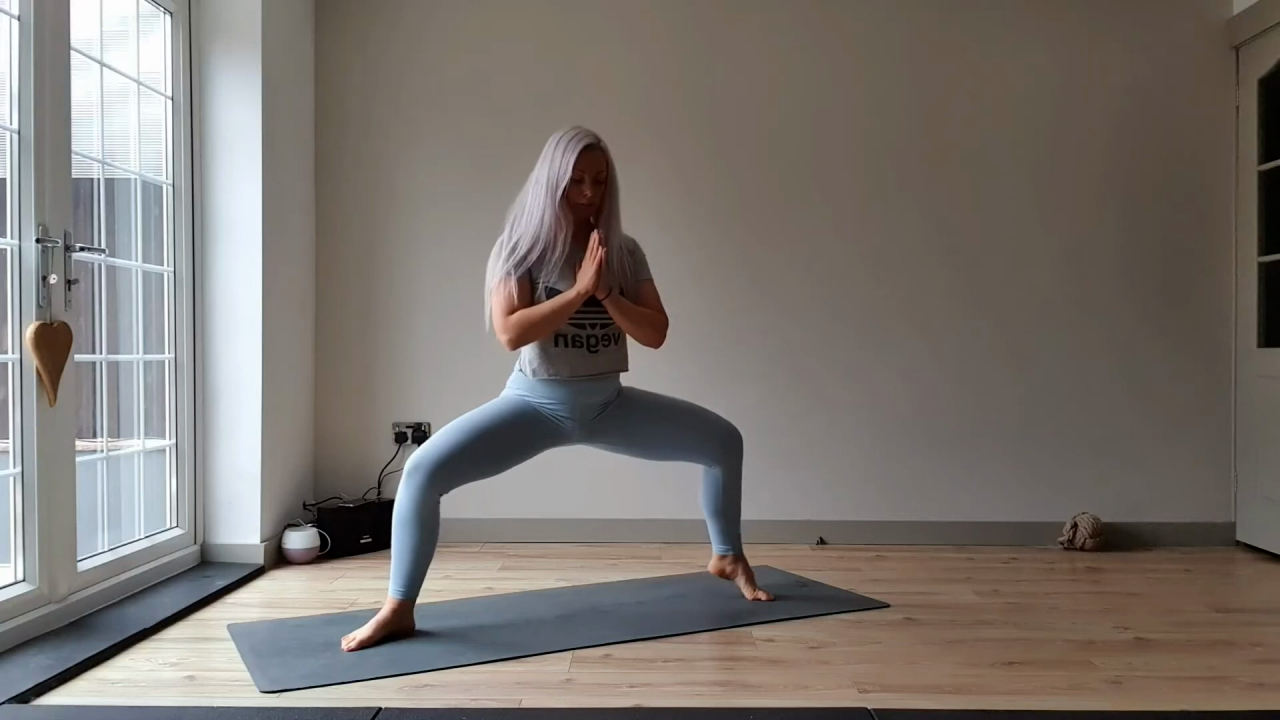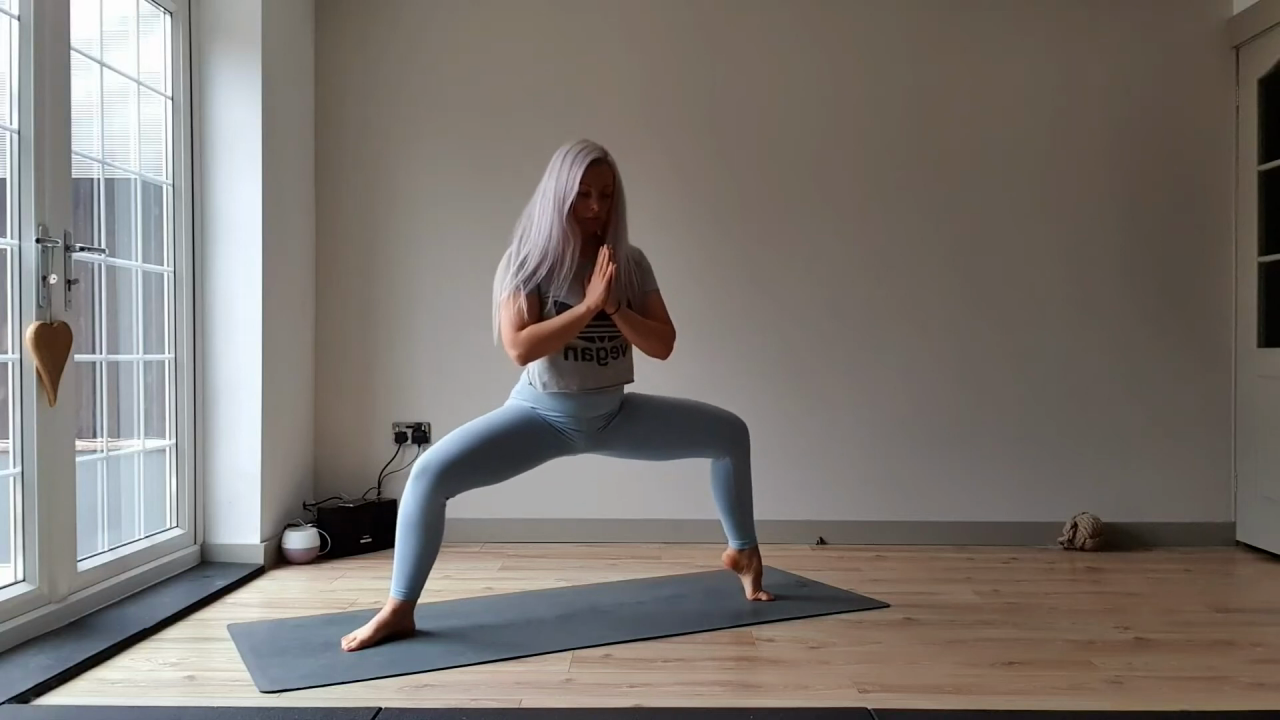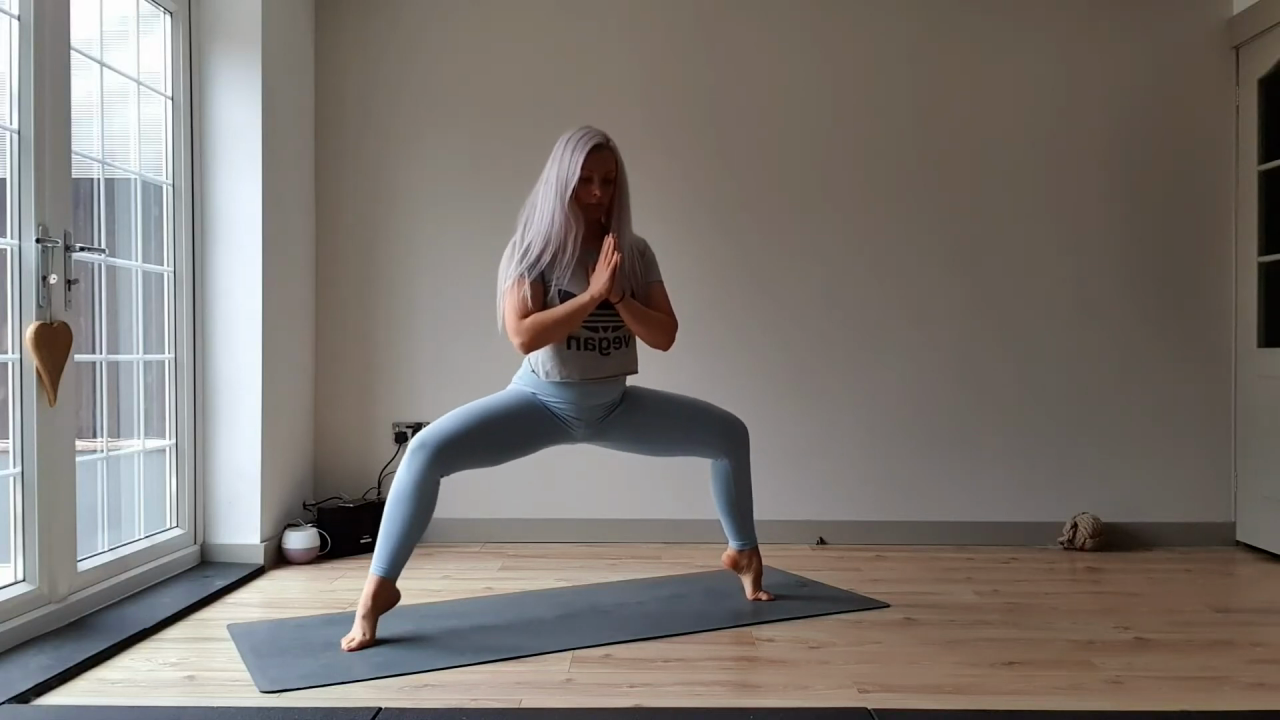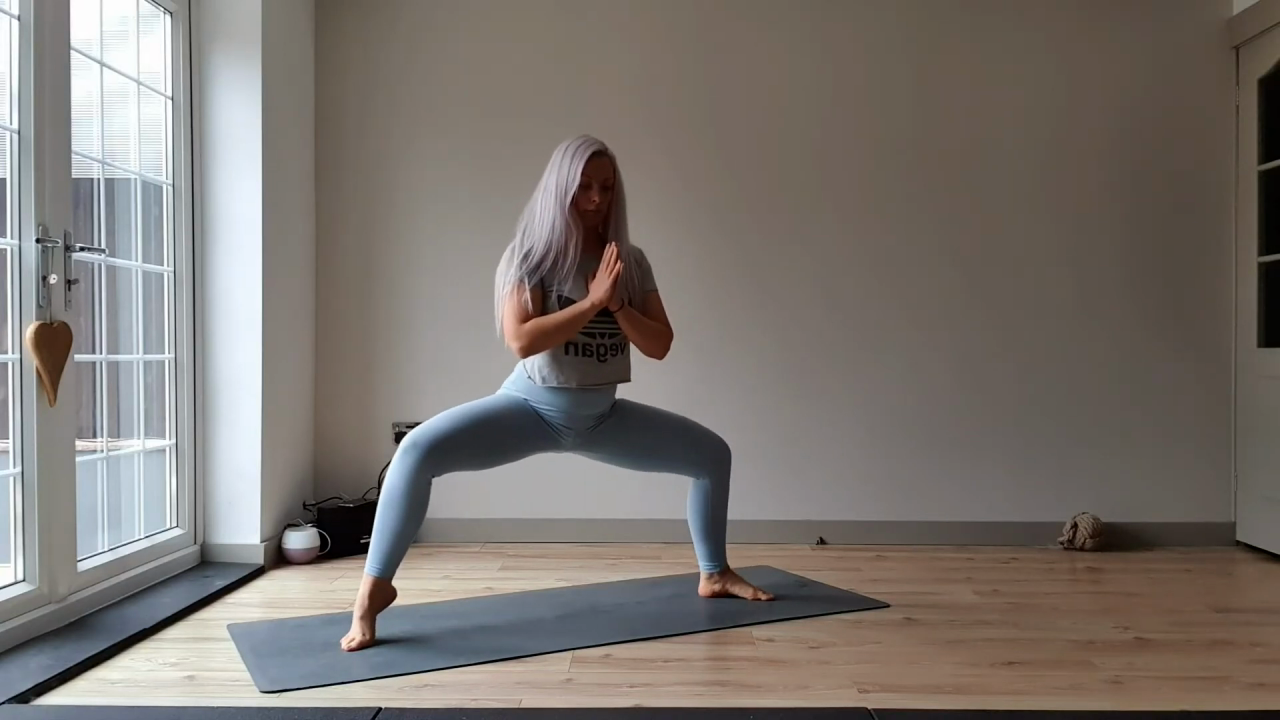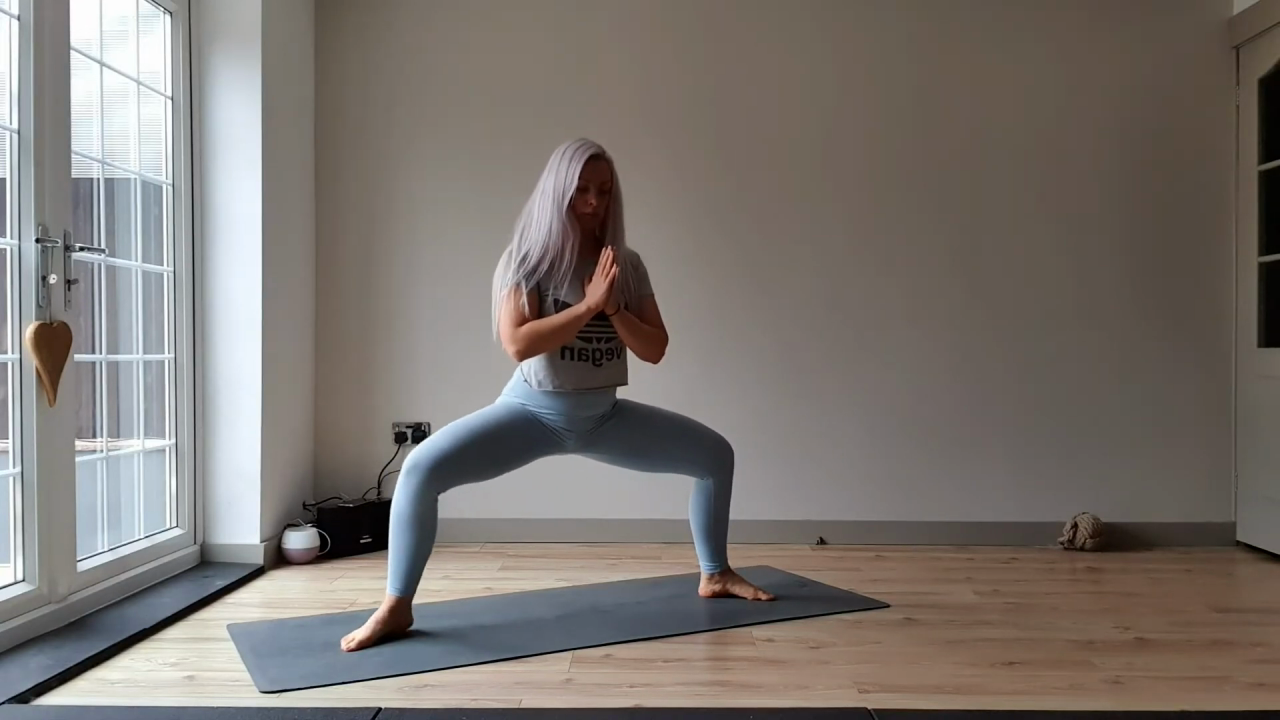
dt=1s
person 1, frame 1
left shoulder: (624, 251)
right shoulder: (522, 247)
left elbow: (656, 333)
right elbow: (510, 333)
left wrist: (606, 294)
right wrist: (579, 290)
left hip: (607, 403)
right hip: (536, 403)
left knee: (724, 440)
right knee: (422, 470)
left ankle: (727, 556)
right ankle: (398, 609)
person 1, frame 2
left shoulder: (631, 262)
right shoulder: (529, 260)
left elbow: (663, 345)
right elbow: (519, 348)
left wrist: (614, 308)
right wrist: (588, 305)
left hip: (613, 412)
right hip: (541, 413)
left knee: (731, 433)
right knee: (431, 472)
left ankle: (743, 552)
right ankle: (399, 610)
person 1, frame 3
left shoulder: (635, 252)
right shoulder: (533, 248)
left elbow: (665, 336)
right elbow: (523, 336)
left wrist: (618, 298)
right wrist: (592, 294)
left hip: (613, 404)
right hip: (542, 400)
left knee: (730, 434)
right knee: (426, 450)
left ankle: (743, 552)
right ankle: (380, 587)
person 1, frame 4
left shoulder: (630, 261)
right shoulder: (530, 254)
left elbow: (660, 345)
right elbow: (521, 340)
left wrist: (616, 305)
right wrist: (592, 301)
left hip: (601, 414)
right hip: (533, 406)
left knee: (713, 453)
right knee: (418, 450)
left ankle: (713, 574)
right ankle: (375, 586)
person 1, frame 5
left shoulder: (626, 264)
right shoulder: (527, 259)
left elbow: (655, 349)
right elbow: (517, 344)
left wrist: (612, 309)
right wrist: (587, 305)
left hip: (603, 415)
right hip: (532, 411)
left knee: (716, 454)
right knee: (423, 466)
left ankle: (714, 574)
right ankle: (397, 606)
